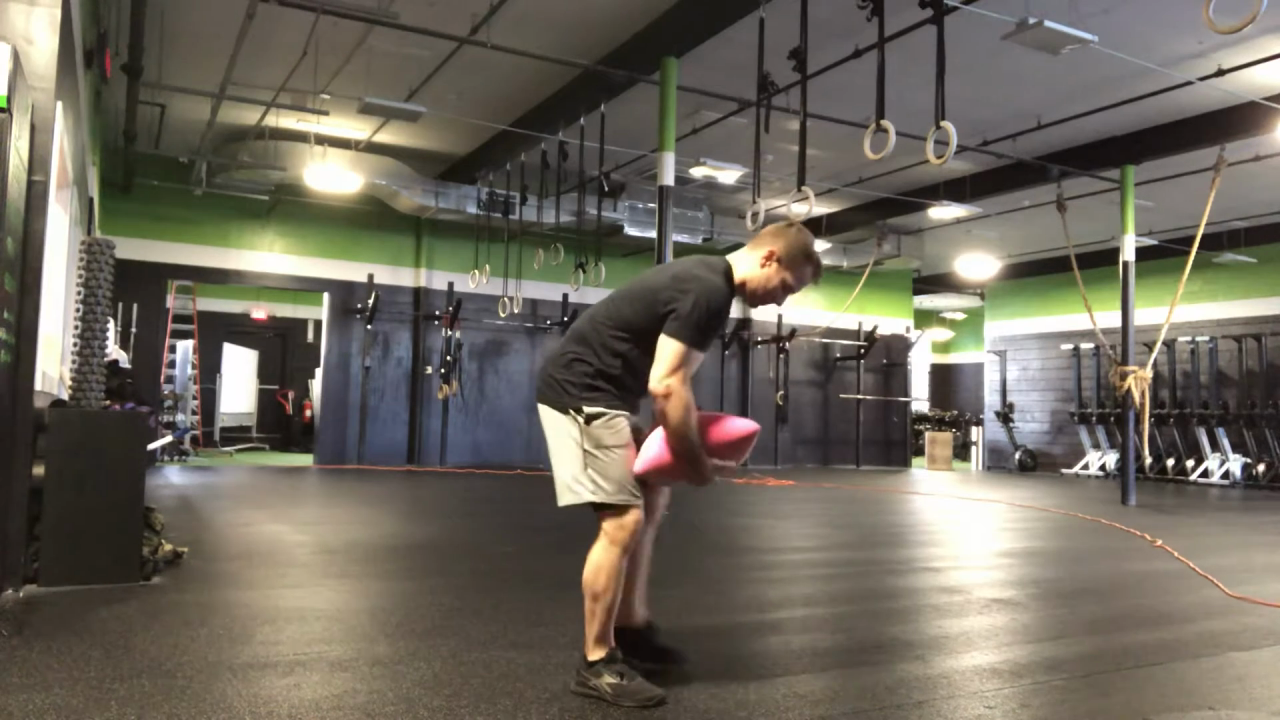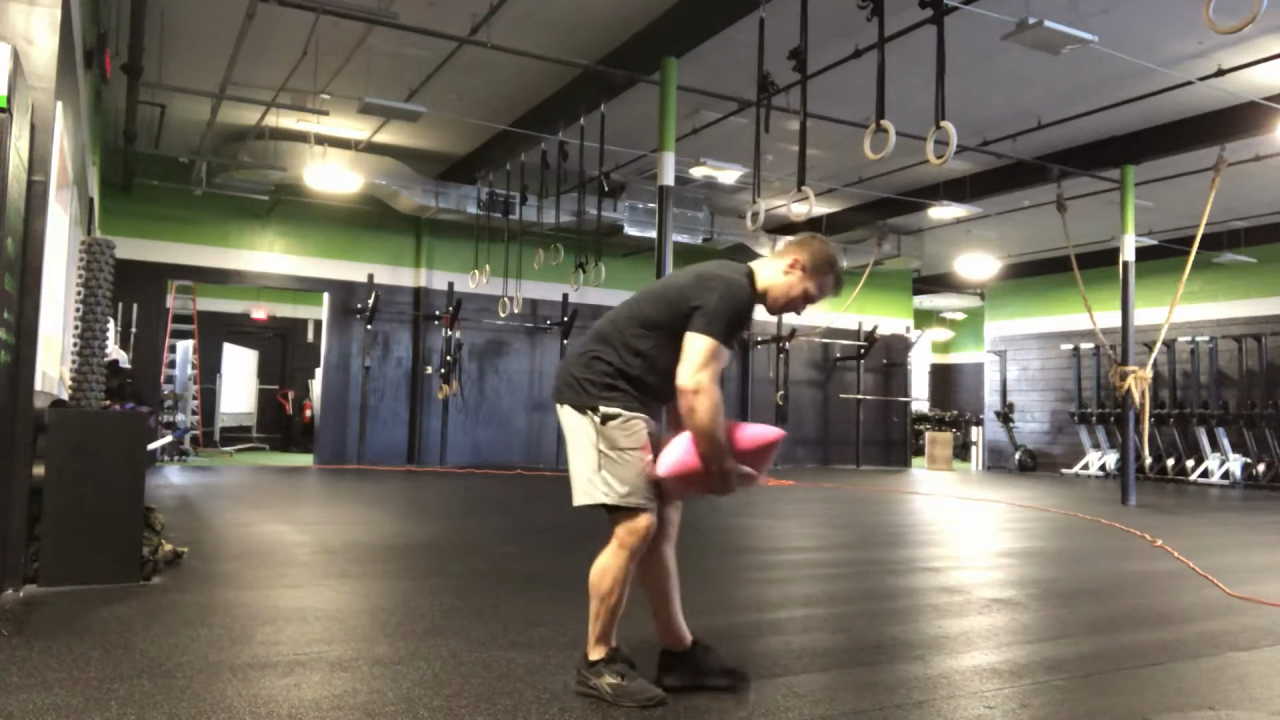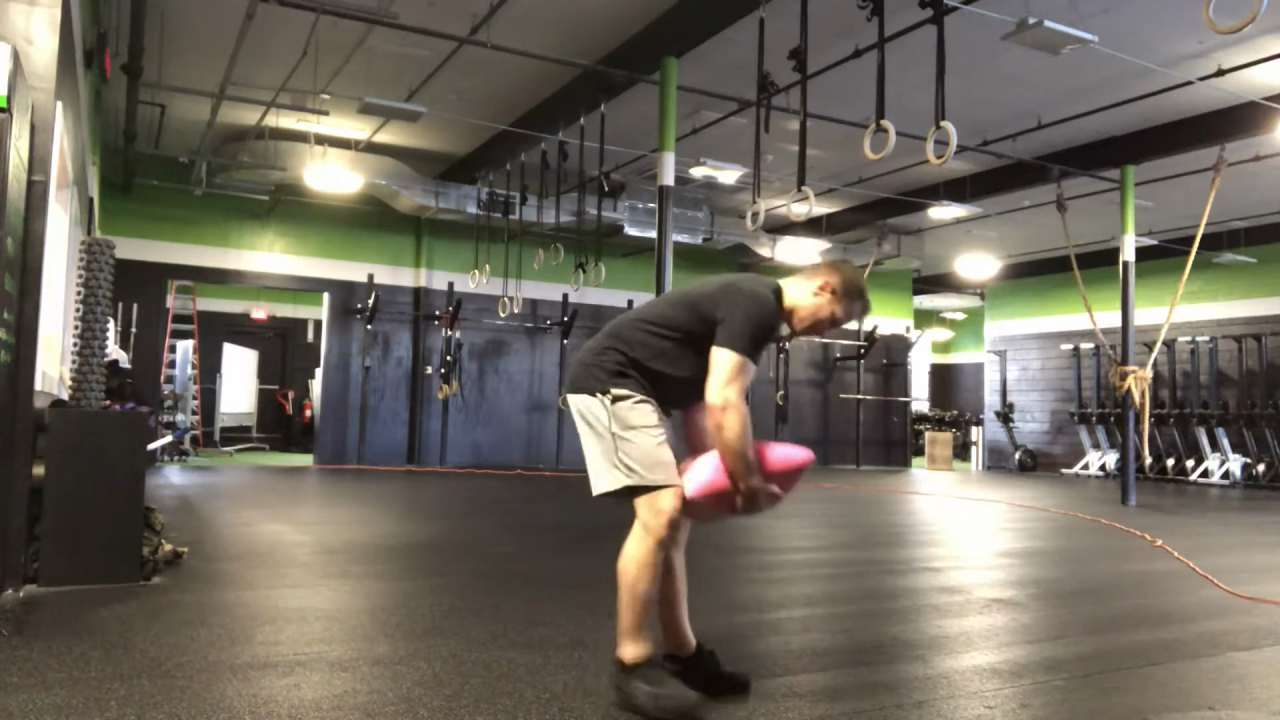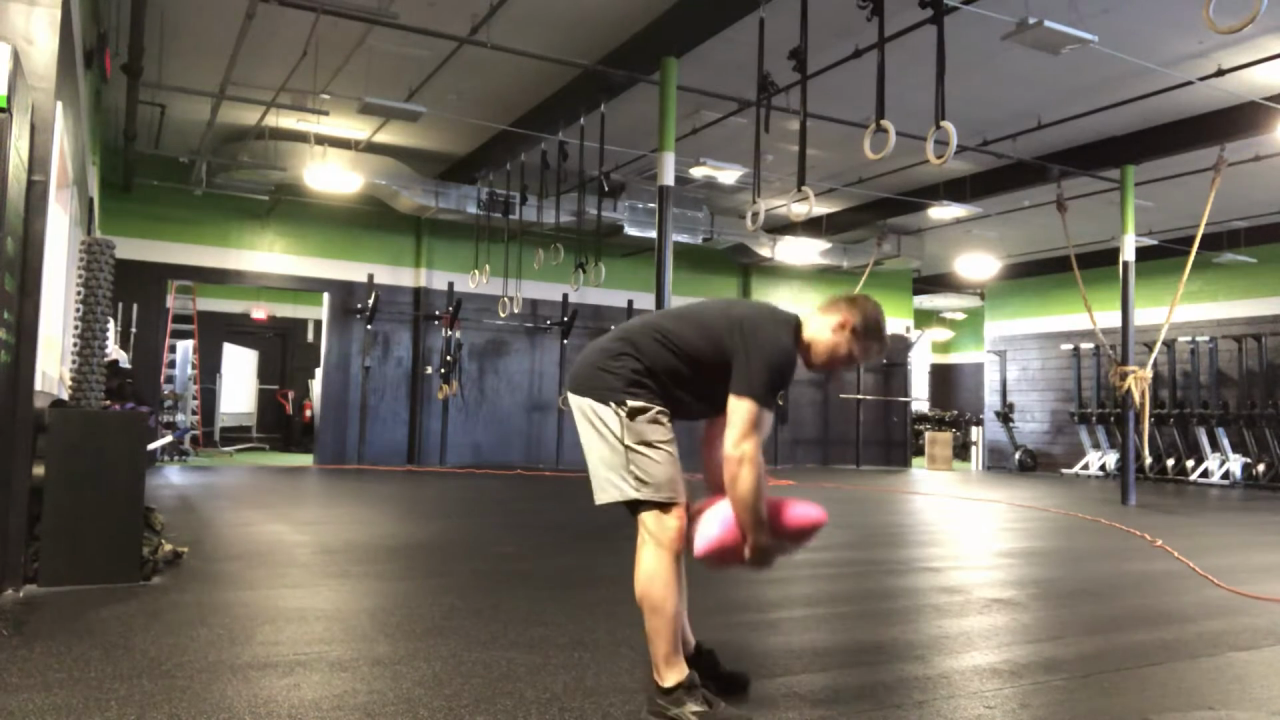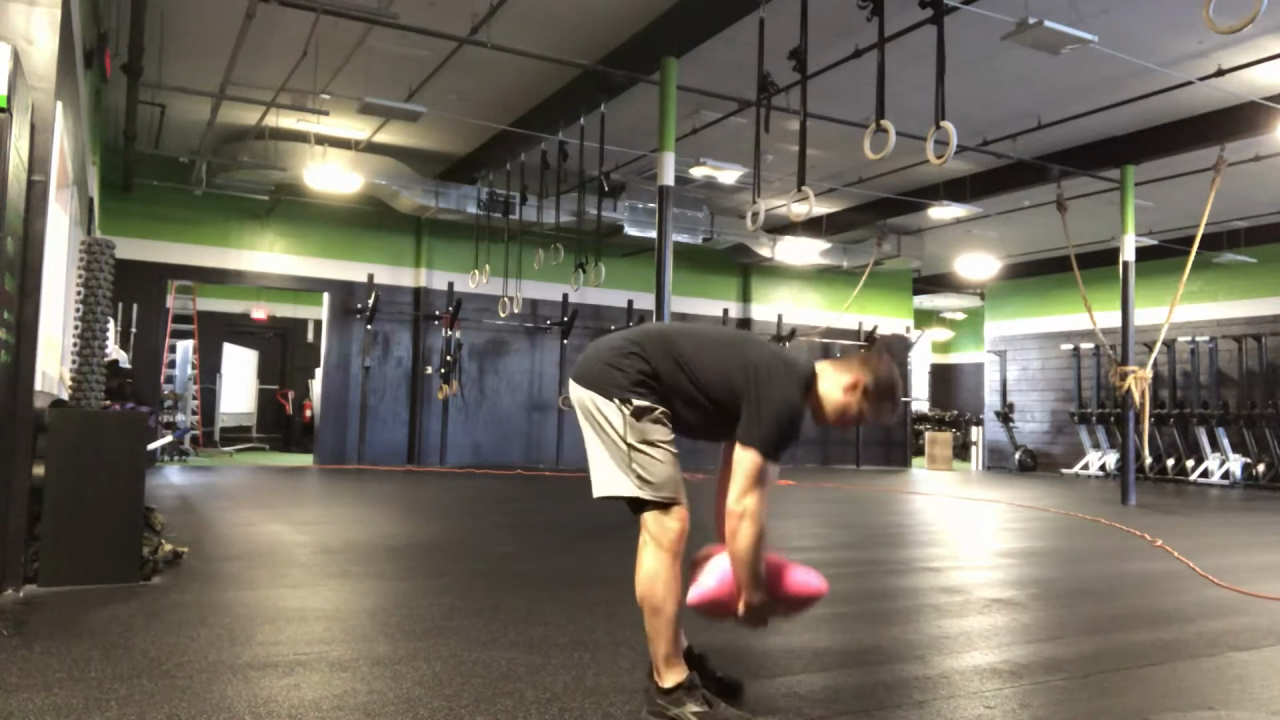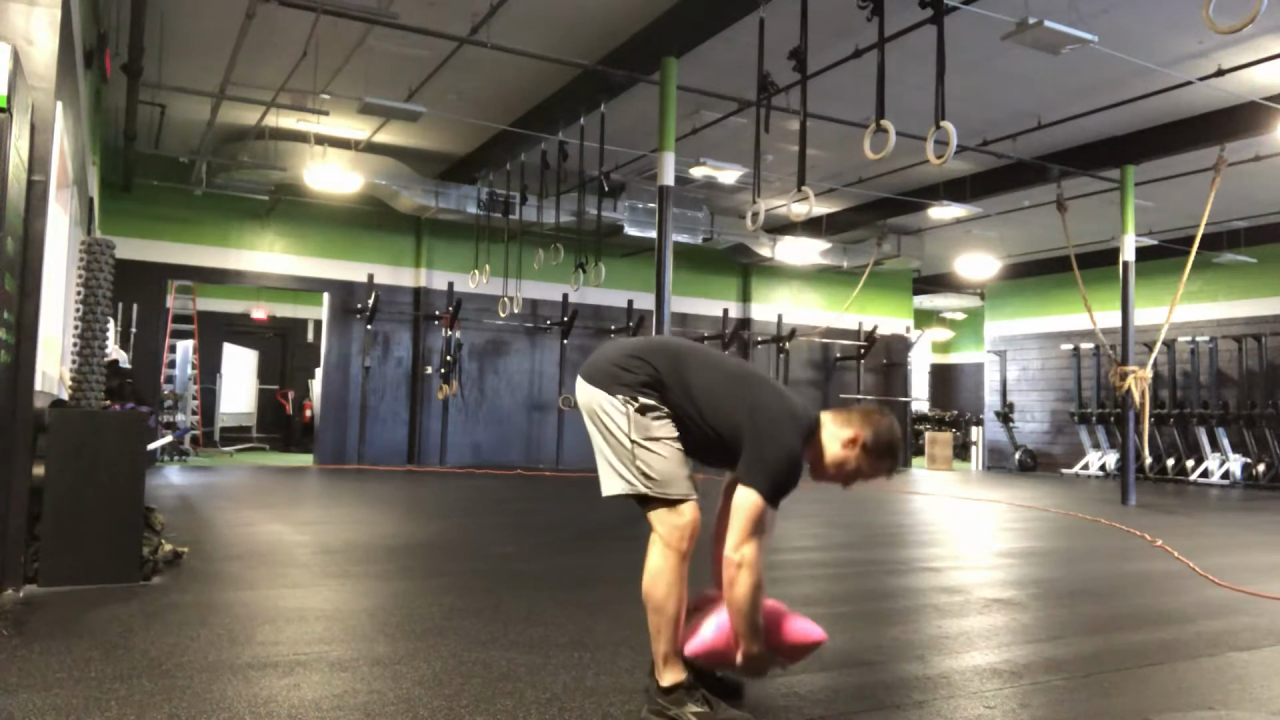
dt=0.2s
person 1, frame 1
left shoulder: (707, 281)
right shoulder: (707, 290)
left elbow: (667, 379)
right elbow: (667, 387)
left wrist: (682, 452)
right wrist: (697, 463)
left hip: (597, 392)
right hip: (581, 391)
left knee: (650, 500)
right knee: (622, 523)
left ankle: (630, 629)
right ankle: (597, 665)
person 1, frame 2
left shoulder: (725, 287)
right shoulder: (731, 290)
left elbow: (679, 381)
right elbow: (696, 384)
left wrist: (691, 452)
right wrist: (722, 466)
left hip: (622, 396)
right hip: (599, 394)
left knee: (662, 516)
right knee: (635, 526)
left ankle: (679, 654)
right ankle: (598, 663)
person 1, frame 3
left shoulder: (750, 303)
right shoulder: (757, 306)
left elbow: (699, 400)
right elbow: (724, 401)
right wrist: (749, 483)
left hip: (621, 387)
right hip: (608, 382)
left knee: (674, 516)
right knee: (660, 511)
left ankle: (684, 655)
right ankle: (633, 663)
person 1, frame 4
left shoulder: (768, 334)
right shoulder: (775, 346)
left elbow: (721, 436)
right elbow: (741, 451)
left wrist: (726, 507)
right wrist: (757, 537)
left hip: (605, 381)
right hip: (615, 385)
left knee: (670, 526)
right knee: (665, 529)
left ankle: (685, 655)
person 1, frame 5
left shoulder: (784, 383)
right shoulder: (784, 398)
left elbow: (732, 489)
right elbow: (743, 506)
left wrist: (734, 559)
right wrist: (754, 594)
left hip: (606, 375)
right hip: (616, 380)
left knee: (664, 529)
right knee: (667, 529)
left ankle: (675, 658)
person 1, frame 6
left shoulder: (787, 429)
right shoulder: (784, 446)
left elbow: (730, 526)
right elbow: (740, 552)
left wrist: (728, 603)
right wrist: (752, 645)
left hip: (611, 375)
right hip: (620, 382)
left knee: (676, 527)
right knee: (678, 527)
left ankle: (674, 659)
